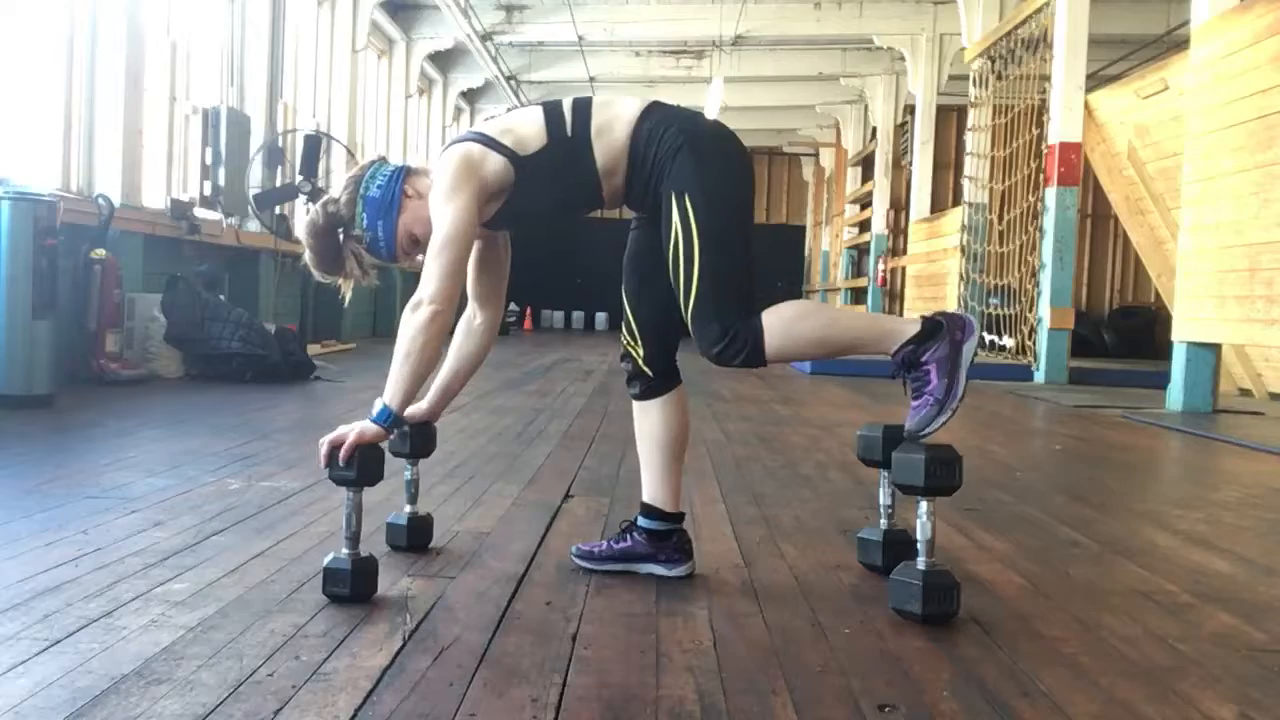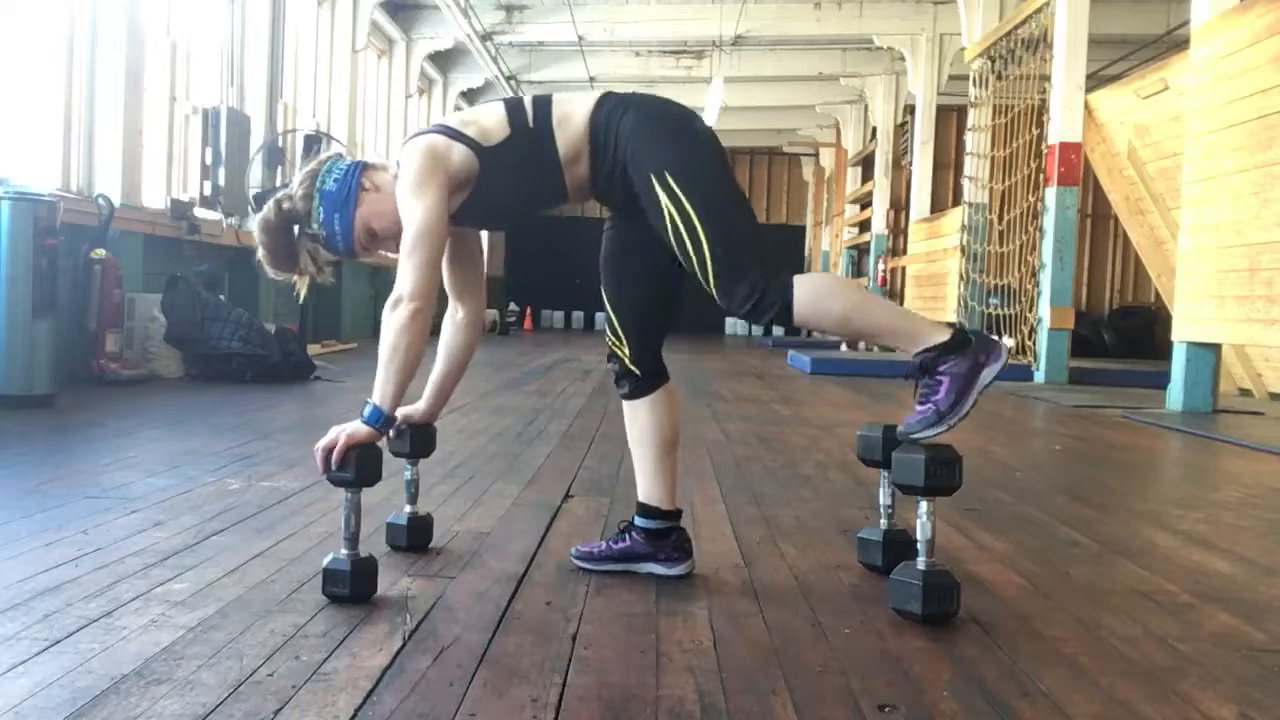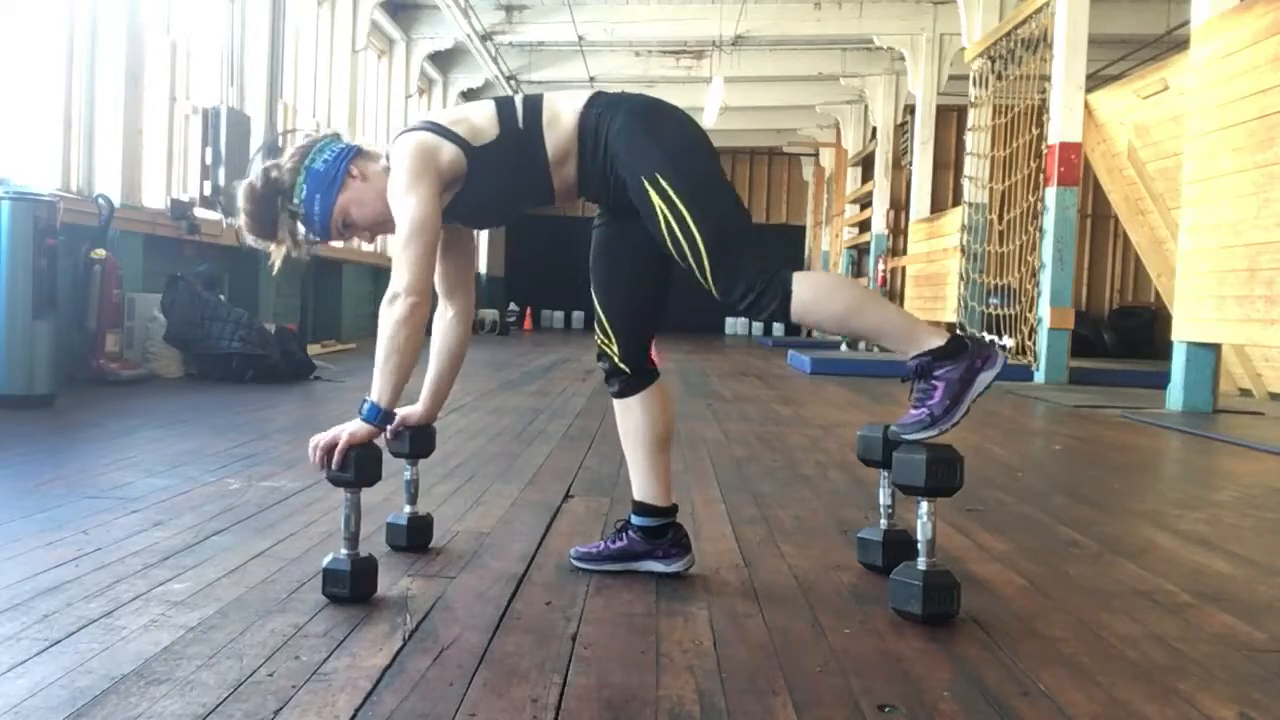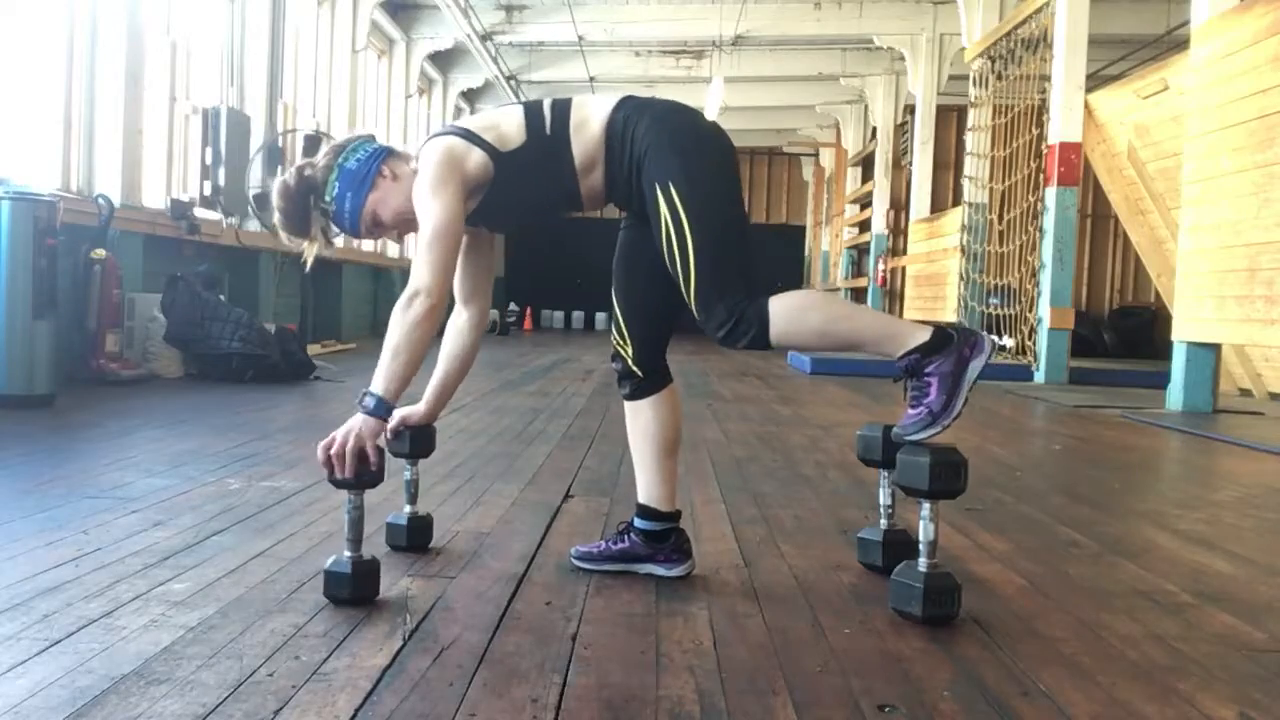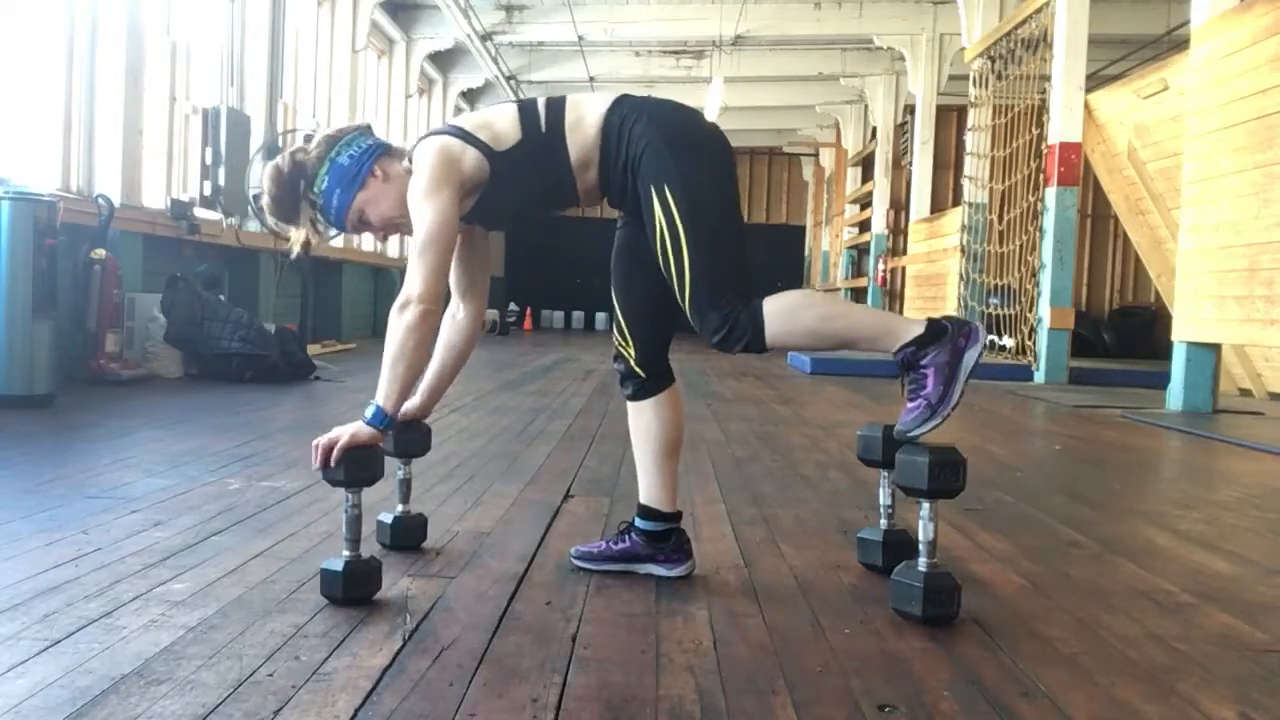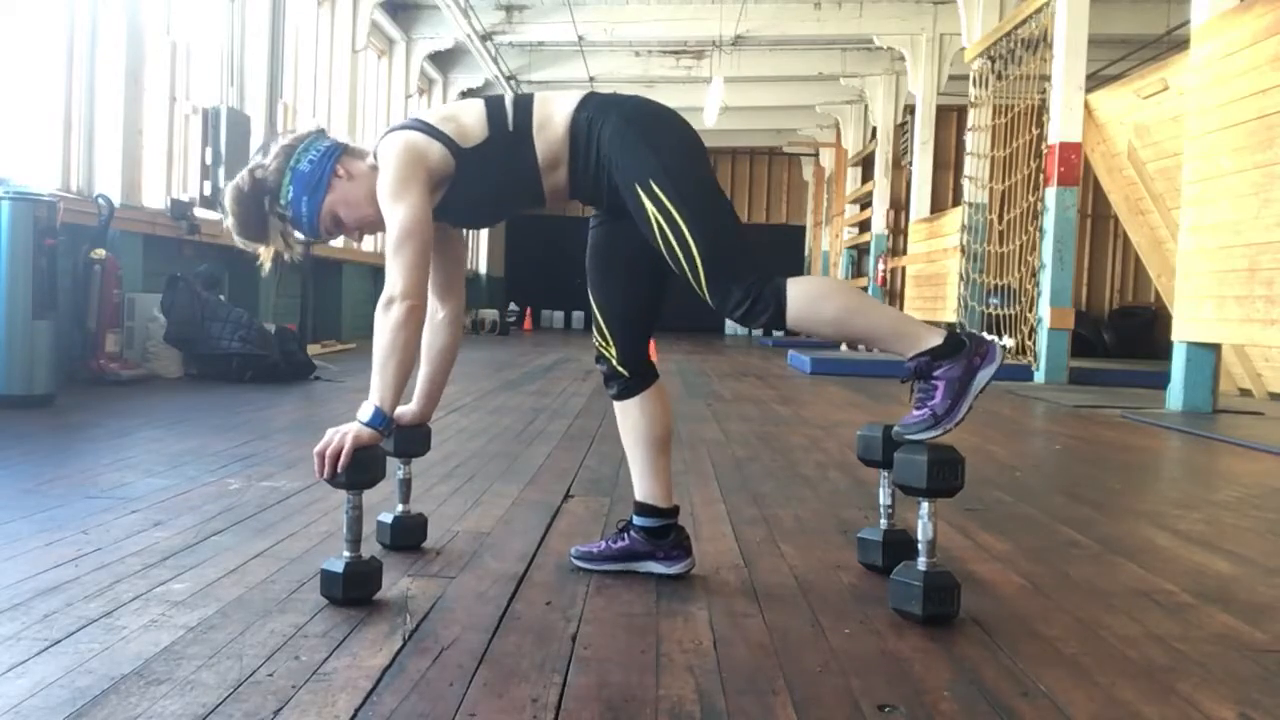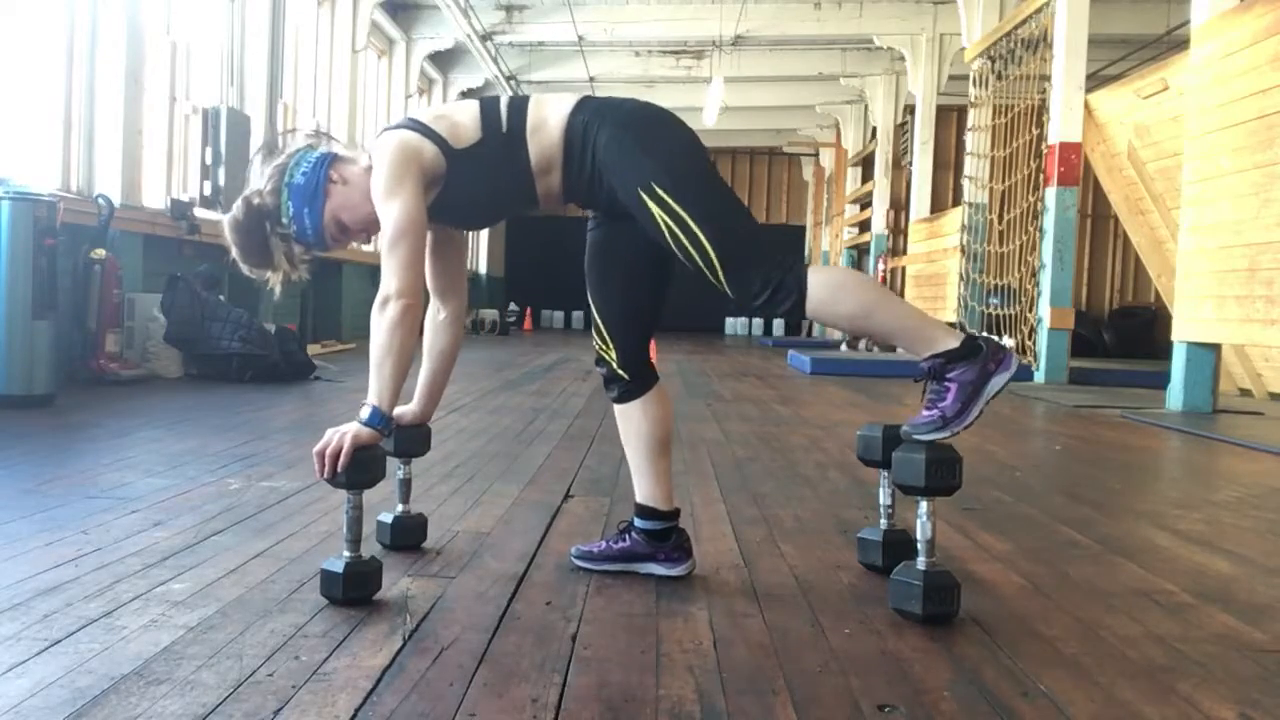
dt=0.3s
person 1, frame 1
left shoulder: (458, 172)
right shoulder: (479, 202)
left elbow: (430, 307)
right elbow: (482, 316)
left wrist: (383, 416)
right wrist: (429, 408)
left hip: (689, 158)
right hip: (665, 186)
left knee: (722, 337)
right knee: (645, 361)
left ankle: (924, 339)
right ankle: (660, 533)
person 1, frame 2
left shoulder: (422, 164)
right shoulder: (446, 202)
left elbow: (409, 305)
right elbow: (464, 311)
left wrist: (376, 418)
right wrist: (429, 407)
left hip: (649, 143)
right hip: (632, 186)
left knee: (755, 292)
right knee: (631, 360)
left ankle: (952, 353)
right ankle: (658, 532)
person 1, frame 3
left shoulder: (414, 158)
right shoulder: (437, 196)
left elbow: (406, 299)
right elbow: (453, 307)
left wrist: (372, 414)
right wrist: (427, 409)
left hip: (639, 144)
right hip: (622, 185)
left knee: (751, 285)
right knee: (622, 359)
left ankle: (945, 357)
right ankle: (655, 530)
person 1, frame 4
left shoulder: (442, 167)
right shoulder: (463, 197)
left elbow: (422, 298)
right elbow: (470, 309)
left wrist: (373, 410)
right wrist: (427, 408)
left hip: (668, 150)
right hip: (651, 184)
left knee: (731, 317)
right knee: (636, 360)
left ankle: (932, 349)
right ankle: (658, 533)
person 1, frame 5
left shoulder: (436, 166)
right shoulder: (459, 194)
left elbow: (417, 305)
right elbow: (464, 309)
left wrist: (377, 419)
right wrist: (420, 405)
left hip: (665, 151)
right hip: (647, 180)
left knee: (725, 321)
right knee: (639, 360)
left ankle: (927, 341)
right ankle: (658, 532)
person 1, frame 6
left shoulder: (402, 159)
right shoulder: (430, 191)
left elbow: (401, 301)
right elbow: (444, 306)
left wrist: (375, 418)
right wrist: (418, 410)
left hip: (632, 144)
right hip: (615, 183)
left knee: (744, 294)
right knee: (621, 360)
left ankle: (946, 354)
right ankle: (656, 531)
person 1, frame 7
left shoulder: (395, 159)
right shoulder: (430, 193)
left elbow: (398, 299)
right elbow: (446, 306)
left wrist: (374, 416)
right wrist: (419, 409)
left hip: (630, 148)
right hip: (616, 188)
left knee: (764, 284)
right knee: (620, 362)
left ankle: (962, 357)
right ankle: (656, 532)
